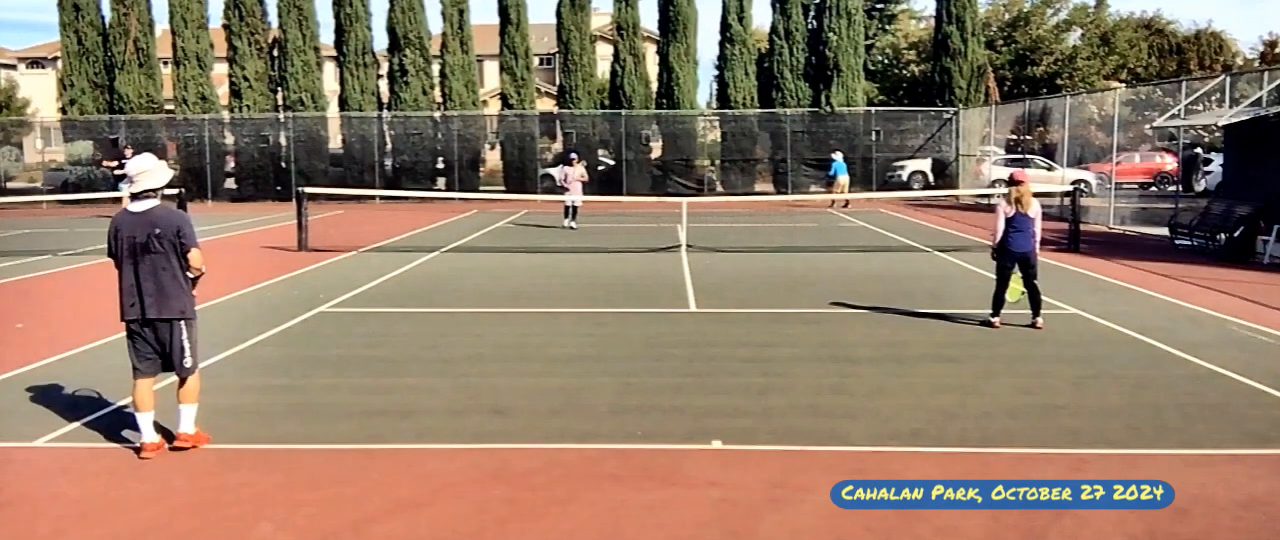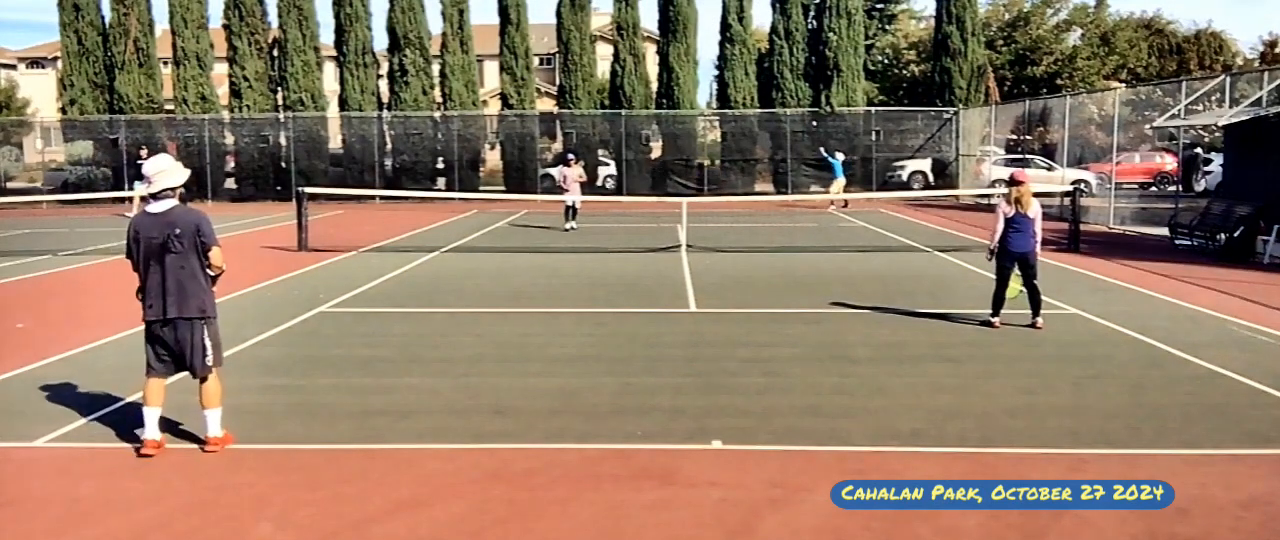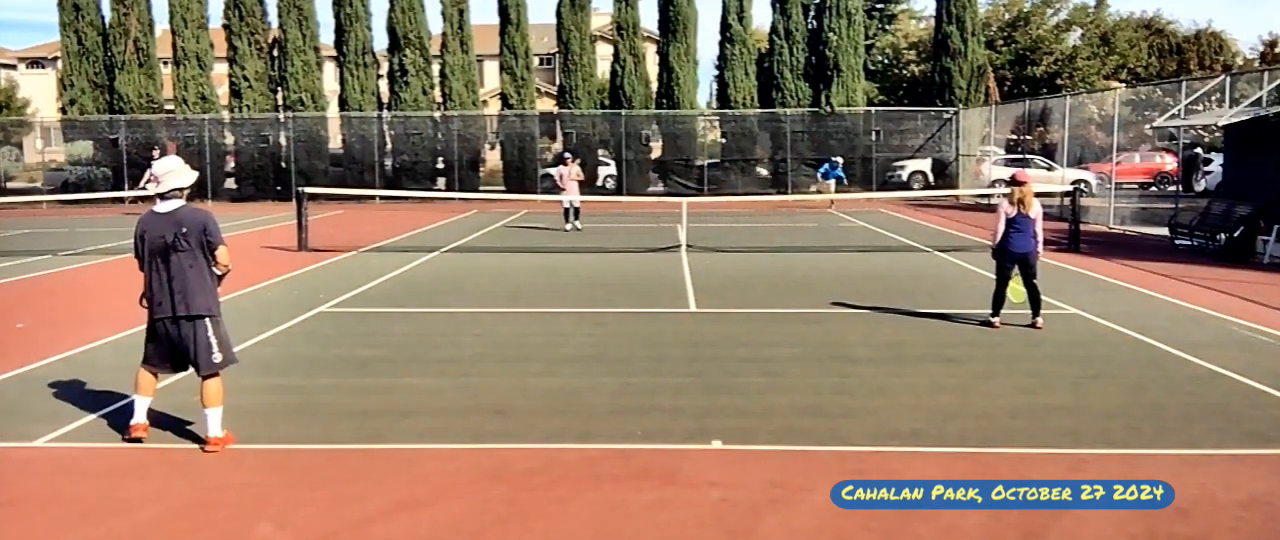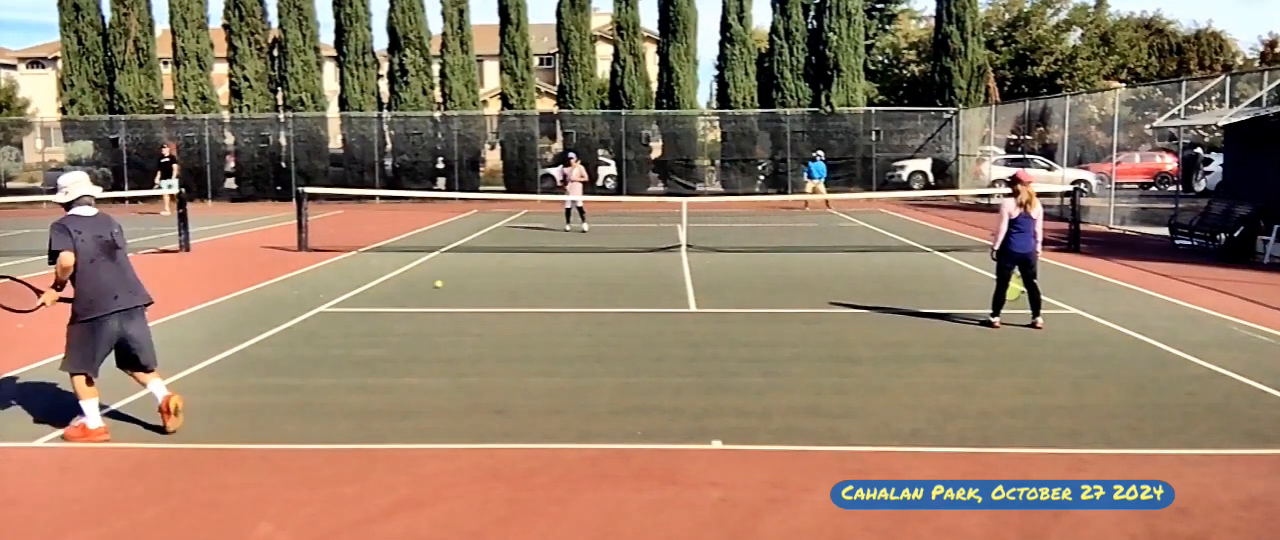
dt=0.5s
person 1, frame 1
left shoulder: (118, 222)
right shoulder: (176, 218)
left elbow: (118, 263)
right elbow: (196, 264)
right wrist: (189, 280)
left hip: (135, 310)
right hip: (174, 307)
left knee: (143, 375)
right knee: (188, 370)
left ankle: (149, 439)
right ankle: (187, 431)
person 1, frame 2
left shoulder: (137, 223)
right shoulder: (195, 218)
left elbow: (136, 265)
right elbow: (217, 262)
right wrist: (207, 278)
left hip: (155, 310)
right hip: (194, 307)
left knee: (155, 374)
right knee: (208, 372)
left ankle: (151, 436)
right ankle: (214, 434)
person 1, frame 3
left shoulder: (144, 223)
right shoulder: (201, 218)
left elbow: (144, 265)
right elbow: (223, 262)
right wrist: (211, 280)
left hip: (160, 309)
right hip: (197, 308)
left knee: (150, 366)
right knee: (211, 372)
left ankle: (138, 422)
right ankle: (215, 434)
person 1, frame 4
left shoulder: (61, 227)
right shoulder: (110, 223)
left elbow: (66, 261)
left wrist: (55, 289)
left hip: (92, 310)
right hip: (132, 303)
left knee: (78, 369)
right knee: (137, 365)
left ankle: (93, 425)
right ankle: (165, 398)
person 2, frame 1
left shoulder: (1004, 204)
right shoulder: (1034, 204)
left elbow: (999, 229)
right elbow: (1037, 229)
left wrist: (994, 247)
right wrist: (1036, 247)
left hip: (1008, 249)
right hip: (1028, 250)
left knee: (1002, 285)
right knee: (1032, 285)
left ankle: (995, 318)
right ankle: (1037, 319)
person 2, frame 2
left shoulder: (1004, 204)
right shoulder: (1034, 204)
left elbow: (998, 229)
right elbow: (1038, 229)
left wrist: (992, 247)
right wrist: (1037, 247)
left hip: (1007, 249)
right hip: (1028, 250)
left knee: (1001, 284)
right knee: (1032, 284)
left ankle: (995, 318)
right ankle: (1037, 318)
person 2, frame 3
left shoulder: (1005, 204)
right shoulder: (1035, 204)
left elbow: (999, 229)
right elbow: (1038, 229)
left wrist: (994, 246)
right wrist: (1039, 247)
left hip: (1008, 249)
right hip: (1028, 250)
left knee: (1001, 284)
right knee: (1031, 284)
left ankle: (995, 318)
right ankle: (1037, 318)
person 2, frame 4
left shoulder: (1008, 203)
right shoulder: (1036, 204)
left elbow: (1002, 229)
right elbow: (1038, 230)
left wrist: (995, 247)
right wrist: (1038, 247)
left hip: (1009, 250)
right hip: (1028, 250)
left knee: (1002, 284)
right knee: (1031, 284)
left ankle: (995, 318)
right ankle: (1037, 318)
